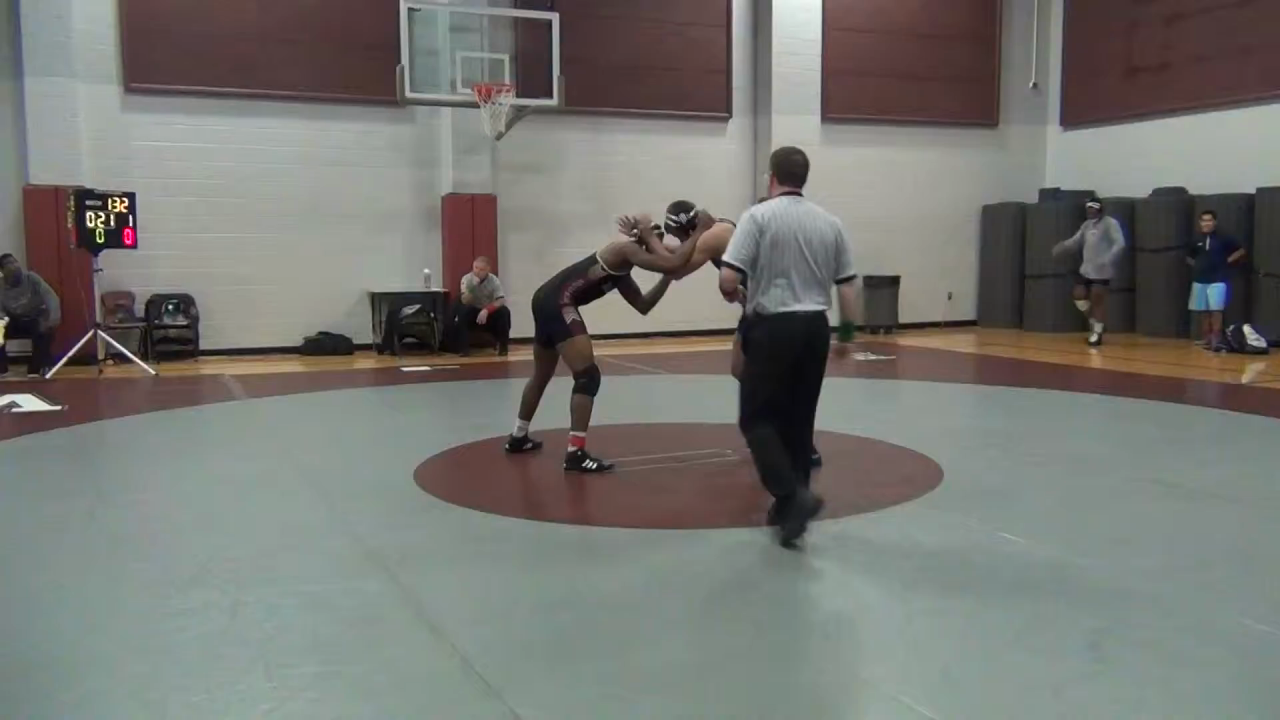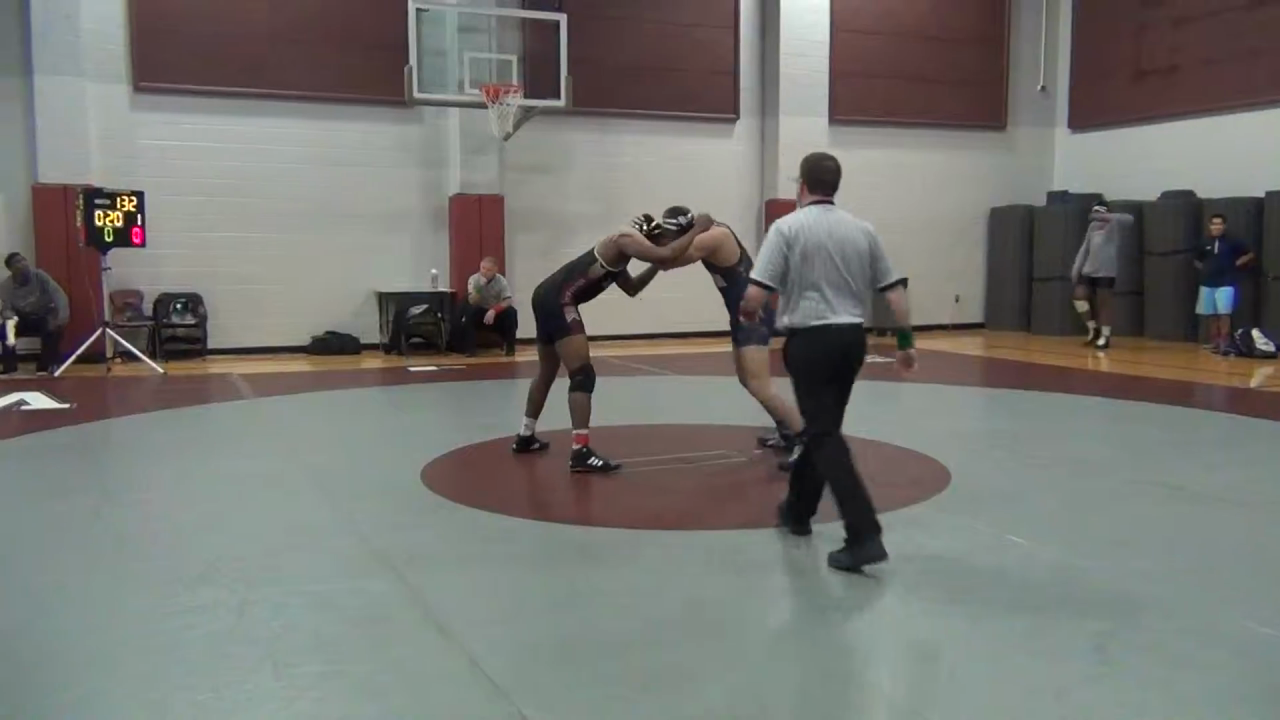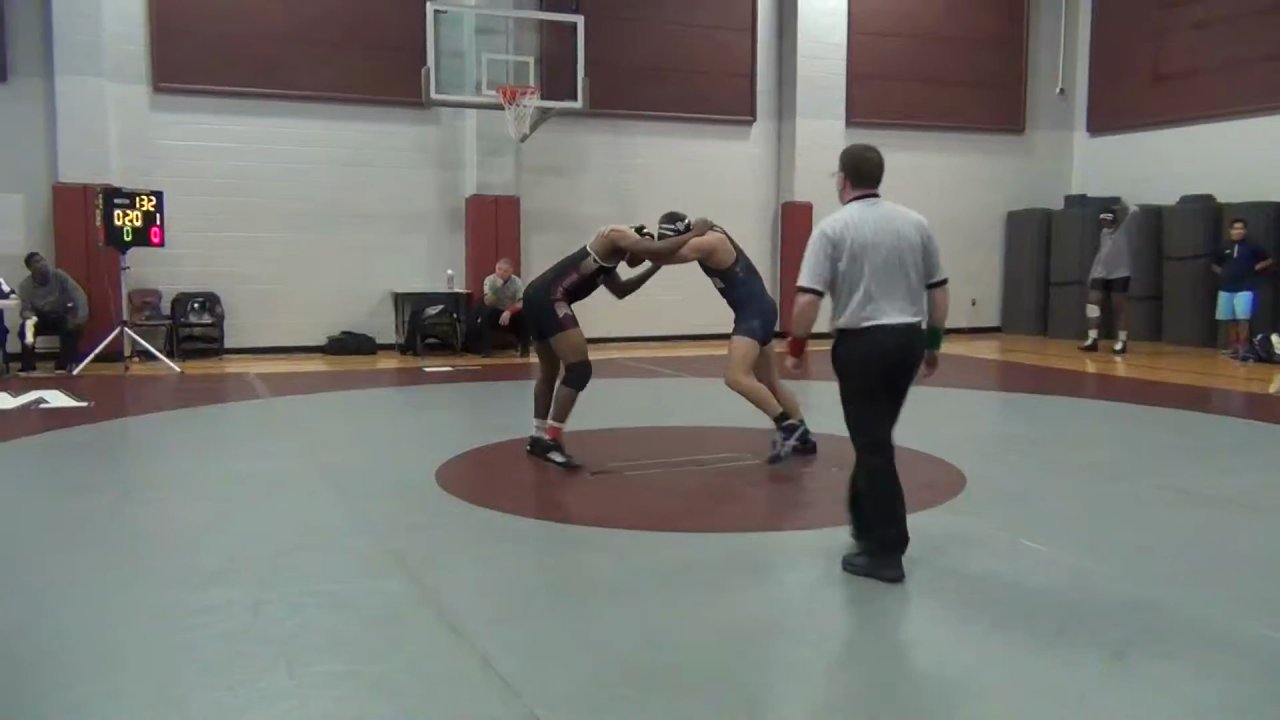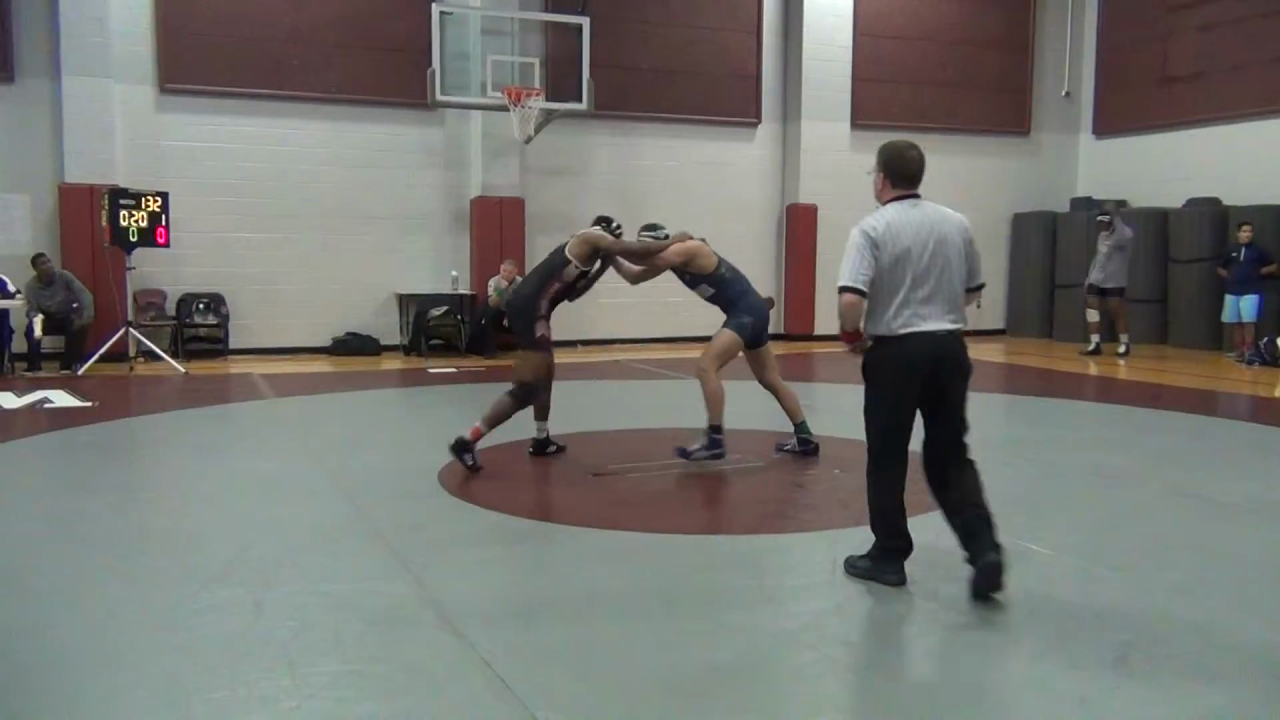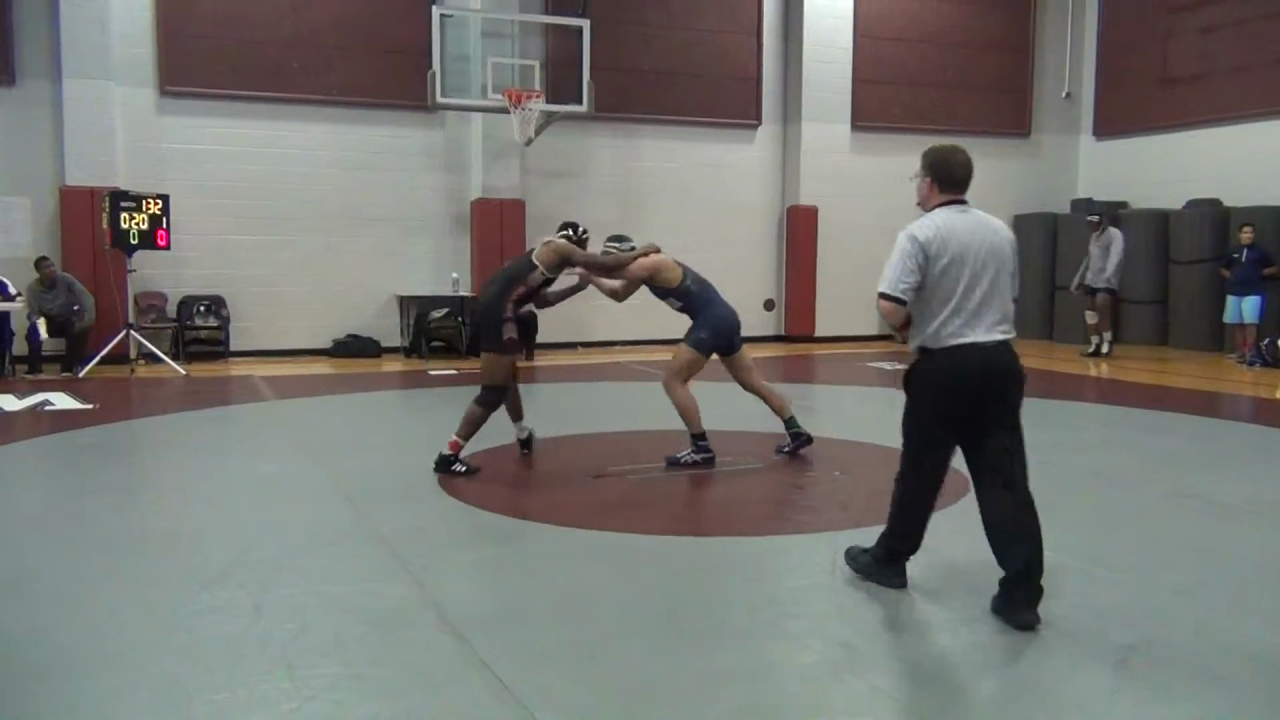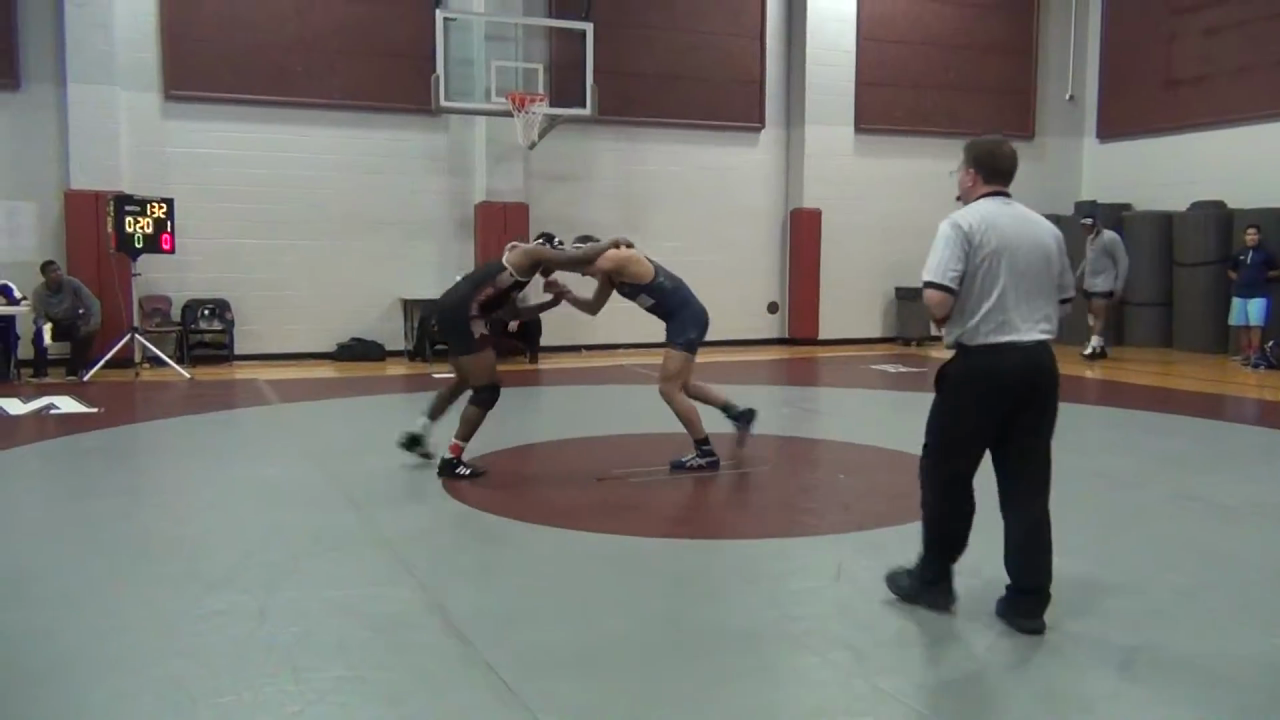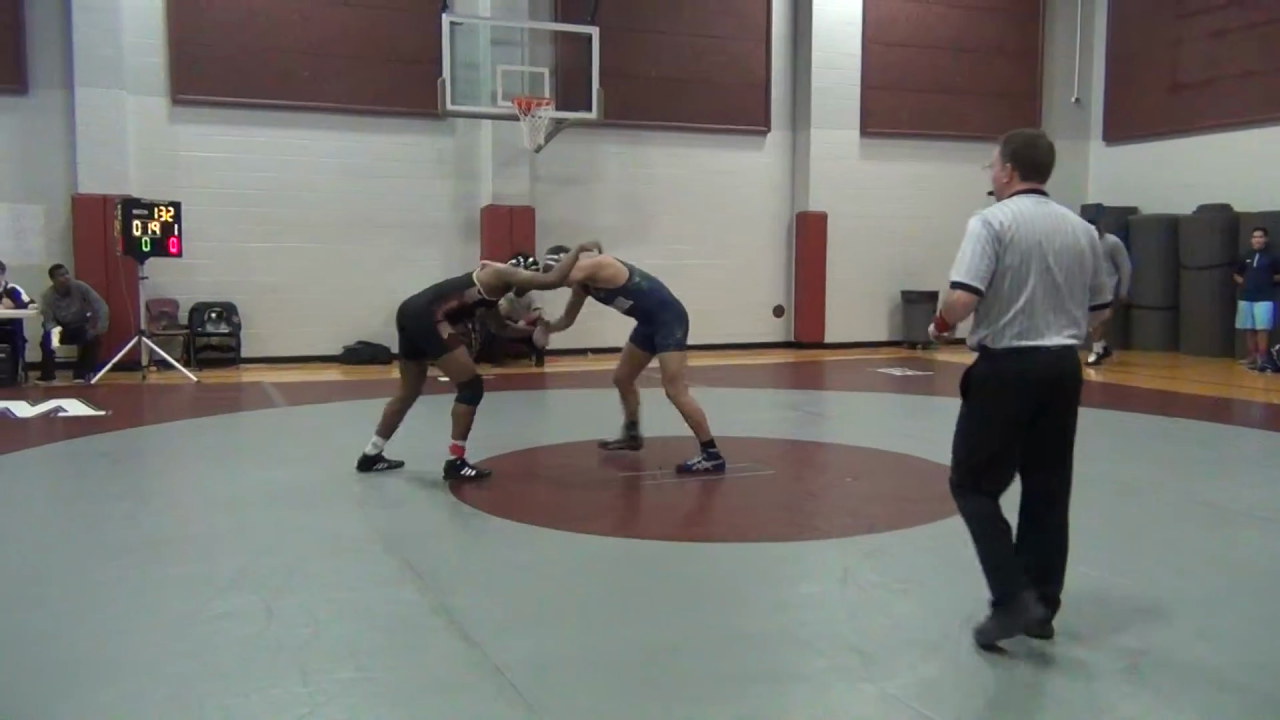
dt=0.2s
person 1, frame 1
left shoulder: (758, 216)
right shoulder: (829, 222)
left elbow: (729, 278)
right elbow: (847, 284)
left wrist: (733, 293)
right wrist: (847, 332)
left hip: (771, 327)
right hip: (814, 328)
left knee: (757, 417)
right knee: (797, 422)
left ankle: (794, 493)
right ankle: (788, 504)
person 1, frame 2
left shoulder: (787, 228)
right shoulder: (863, 230)
left elbow: (757, 293)
right elbow: (894, 291)
left wrist: (747, 311)
right wrist: (905, 340)
left hip: (810, 342)
right hip: (852, 339)
left knee: (825, 438)
right knee: (824, 429)
left ankle: (864, 536)
right ankle: (798, 510)
person 1, frame 3
left shoulder: (833, 228)
right shoulder: (915, 222)
left elbow: (807, 299)
right elbow: (938, 290)
left wrist: (796, 345)
right wrist: (934, 342)
left hip: (861, 345)
right hip: (909, 341)
left knee: (870, 444)
right knee: (878, 438)
left ankle: (883, 551)
right ankle: (873, 526)
person 1, frame 4
left shoulder: (872, 229)
right shoulder: (957, 223)
left elbow: (851, 300)
right elbow: (974, 291)
left wrist: (851, 332)
left hip: (896, 353)
right hip: (949, 349)
left knee: (887, 458)
right knee: (951, 455)
left ankle: (889, 557)
right ankle: (985, 549)
person 1, frame 5
left shoulder: (921, 233)
right shoulder: (1001, 232)
left elbow: (892, 307)
left wrist: (908, 324)
left hip: (945, 367)
right hip: (1001, 361)
left knee: (920, 470)
right knee: (1005, 479)
left ankle: (889, 560)
right ankle: (1021, 593)
person 1, frame 6
left shoulder: (961, 224)
right shoulder: (1045, 229)
left elbow: (936, 298)
right elbow: (1062, 303)
left wrist: (948, 320)
left hip: (979, 365)
right hip: (1038, 364)
left knee: (945, 471)
right knee: (1026, 487)
left ankle: (933, 577)
right ankle: (1027, 602)
person 1, frame 7
left shoulder: (992, 221)
right shoulder: (1082, 230)
left elbow: (963, 297)
right elbow: (1099, 311)
left wrist: (942, 323)
left hip: (1005, 369)
right hip: (1062, 369)
left knee: (975, 483)
right knee: (1048, 492)
left ankle: (1014, 597)
right ankle: (1038, 600)
person 2, frame 1
left shoulder: (620, 269)
right shoulder: (627, 248)
left elbow: (643, 306)
right elbow: (672, 264)
left wrist: (667, 280)
left hip: (547, 300)
right hip: (558, 303)
left knee: (541, 375)
right knee: (588, 376)
left ankle: (517, 438)
right ankle: (575, 453)
person 2, frame 2
left shoulder: (615, 259)
right shoulder: (625, 239)
left elbow: (632, 289)
right elbow: (665, 256)
left wrist: (655, 266)
right wrist: (697, 230)
left hip: (546, 298)
right hip: (557, 301)
left knee: (548, 371)
right knee: (583, 375)
left ankle: (525, 437)
right ankle: (581, 452)
person 2, frame 3
left shoulder: (610, 254)
right shoulder: (617, 235)
left elbow: (619, 290)
right elbow: (658, 248)
left wrist: (652, 268)
right wrist: (694, 232)
left hip: (539, 299)
right hip: (549, 298)
left knee: (549, 372)
right knee: (578, 368)
left ankle: (541, 438)
right ankle: (549, 442)
person 2, frame 4
left shoulder: (575, 246)
right shoulder: (594, 239)
left elbow: (571, 293)
right elbow: (637, 250)
left wrist: (599, 271)
right wrist: (672, 242)
left hip: (520, 305)
right hip: (531, 309)
left knee: (544, 375)
right knee: (528, 388)
left ankle: (541, 440)
right ankle: (465, 442)
person 2, frame 5
left shoulder: (543, 254)
right shoulder: (561, 248)
left elbow: (540, 301)
right elbow: (606, 264)
left wrist: (577, 288)
right wrist: (643, 252)
left hip: (485, 307)
right hip: (496, 313)
left knee: (506, 377)
right knee: (495, 391)
left ankle: (523, 435)
right ankle: (449, 456)
person 2, frame 6
left shoulder: (520, 260)
right shoulder: (533, 254)
left elbow: (510, 312)
right elbow: (581, 257)
left wrist: (550, 304)
right wrist: (611, 244)
left hip: (451, 307)
right hip: (462, 312)
left knee: (464, 381)
right knee: (487, 391)
left ankle: (417, 435)
right ankle: (450, 459)
person 2, frame 7
left shoulder: (494, 279)
right shoulder: (504, 275)
left elbow: (497, 324)
right elbow: (550, 281)
left wrist: (529, 331)
right wrist: (578, 251)
left hip: (411, 313)
right hip: (426, 318)
left knee: (409, 391)
right knee: (471, 386)
left ankle: (371, 455)
right ankle: (454, 461)
person 3, frame 1
left shoulder: (716, 234)
right shoulder: (719, 230)
left elbow: (677, 271)
right elbow: (687, 255)
right knee: (739, 369)
left ankle: (808, 451)
person 3, frame 2
left shoulder: (712, 238)
right shoulder: (709, 234)
left elbow: (668, 262)
right hip: (744, 314)
left knee: (759, 387)
right knee: (749, 380)
right ankle: (787, 434)
person 3, frame 3
left shoulder: (708, 242)
right shoulder: (703, 239)
left elbow: (663, 257)
right elbow: (665, 256)
left hip: (754, 312)
right hip: (757, 311)
left knee: (735, 377)
right knee: (766, 379)
left ankle: (788, 426)
right ankle: (803, 437)
person 3, frame 4
left shoulder: (688, 250)
right shoulder: (671, 258)
right elbow: (634, 276)
right wrist: (610, 259)
left hip: (746, 311)
right hip: (751, 310)
left knee: (707, 367)
right knee: (770, 380)
left ankle: (714, 441)
right ankle: (804, 438)
person 3, frame 5
left shoulder: (651, 264)
right shoulder: (643, 269)
right elbow: (619, 293)
right wrist: (593, 280)
left hip: (712, 321)
right hip: (722, 318)
left knee: (673, 382)
right knee: (752, 382)
left ankle: (701, 448)
right ankle: (796, 434)
person 3, frame 6
left shoulder: (622, 259)
right shoulder: (608, 273)
right elbow: (594, 308)
right wrist: (566, 295)
left hip: (688, 318)
right hip: (679, 319)
left knee: (669, 389)
right knee: (682, 385)
left ankle: (706, 453)
right ankle: (739, 414)
person 3, frame 7
left shoulder: (593, 266)
right shoulder: (581, 283)
right elbow: (566, 320)
right wrist: (543, 328)
left hip: (668, 317)
right hip: (649, 320)
left knee: (675, 391)
right knee: (622, 379)
left ankle: (712, 454)
right ankle: (632, 434)
